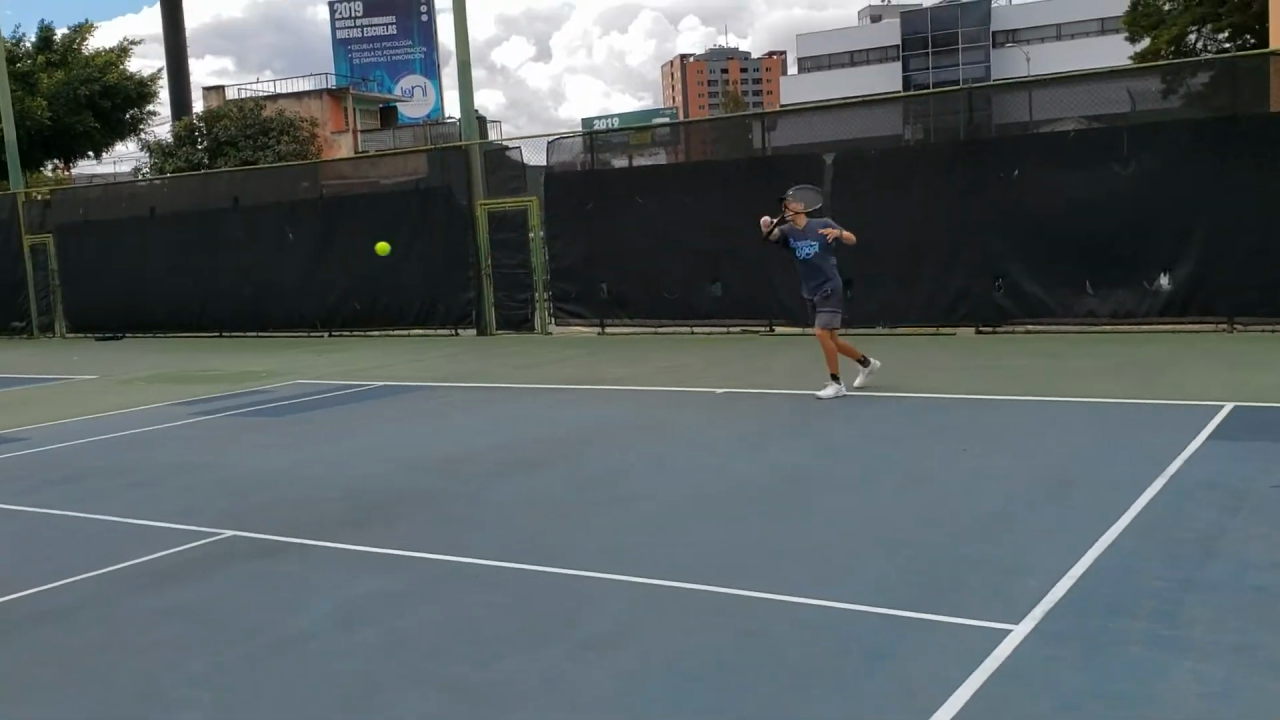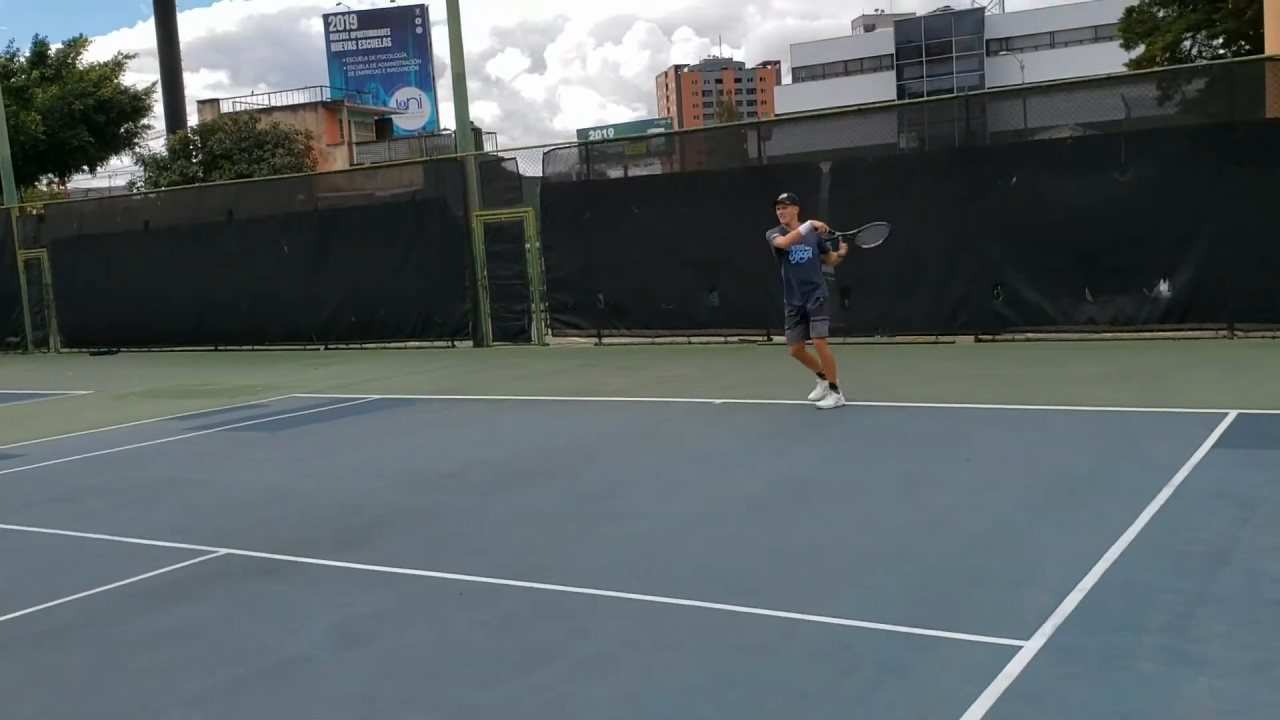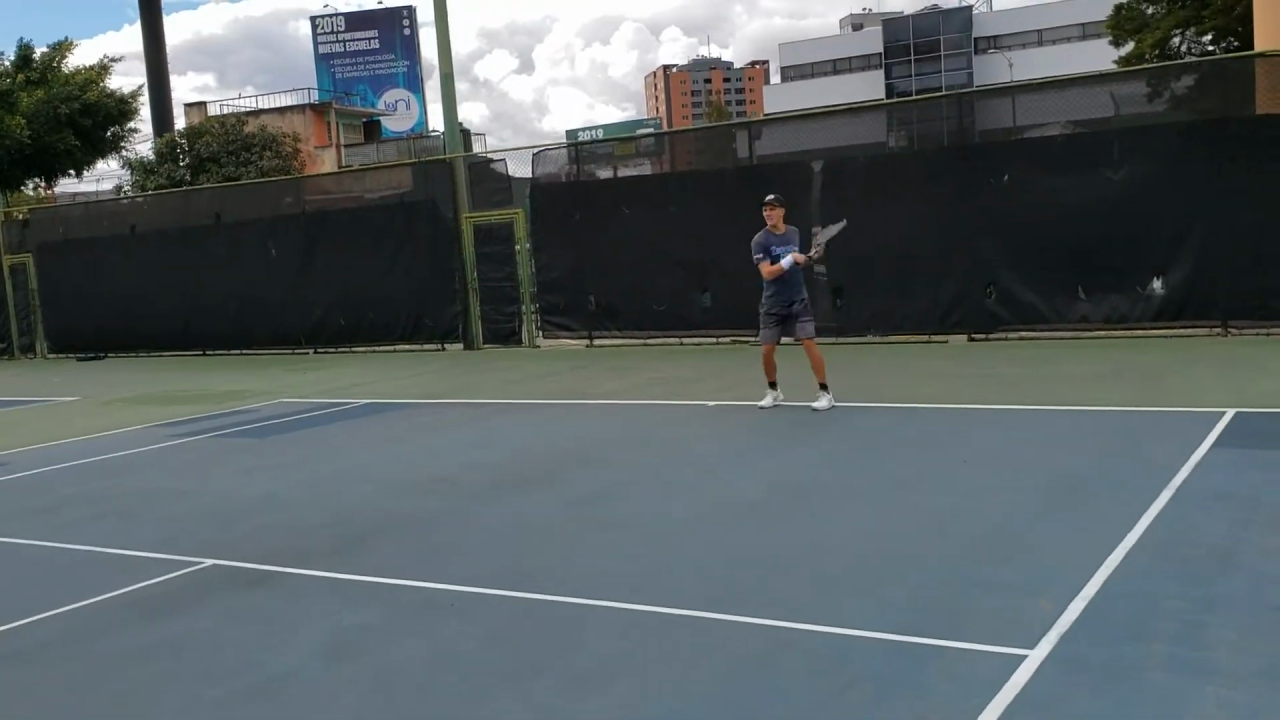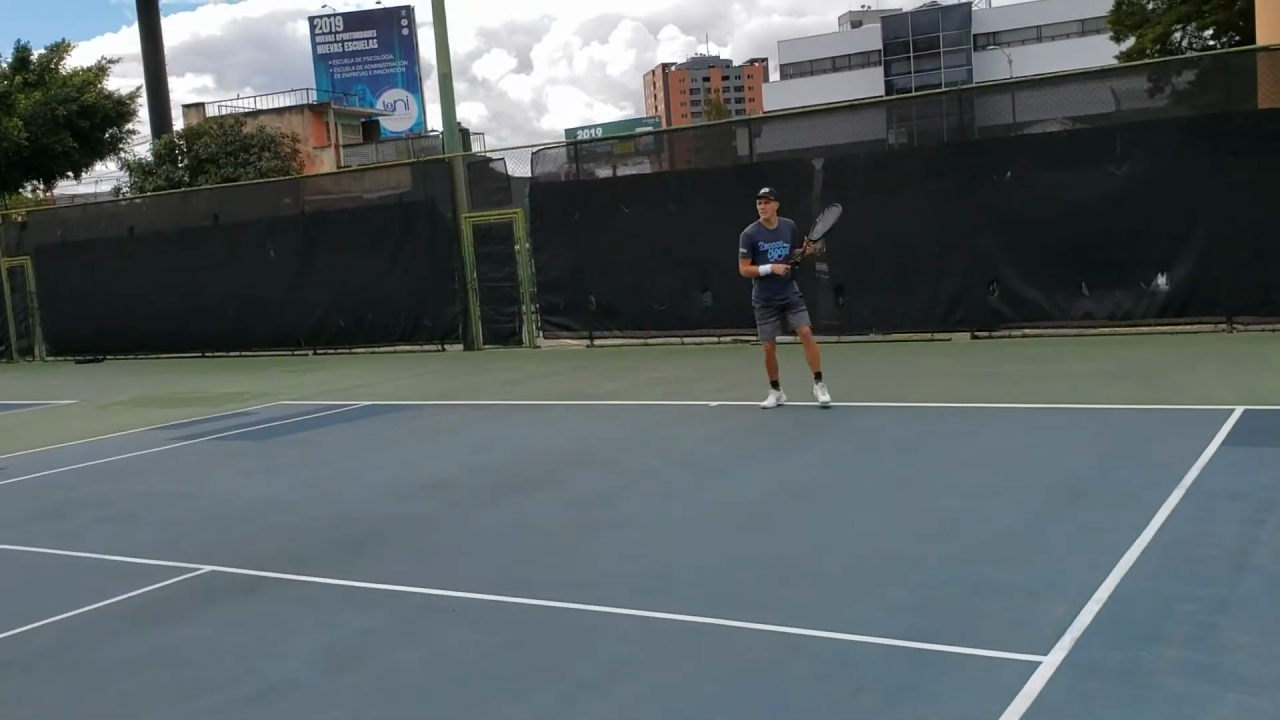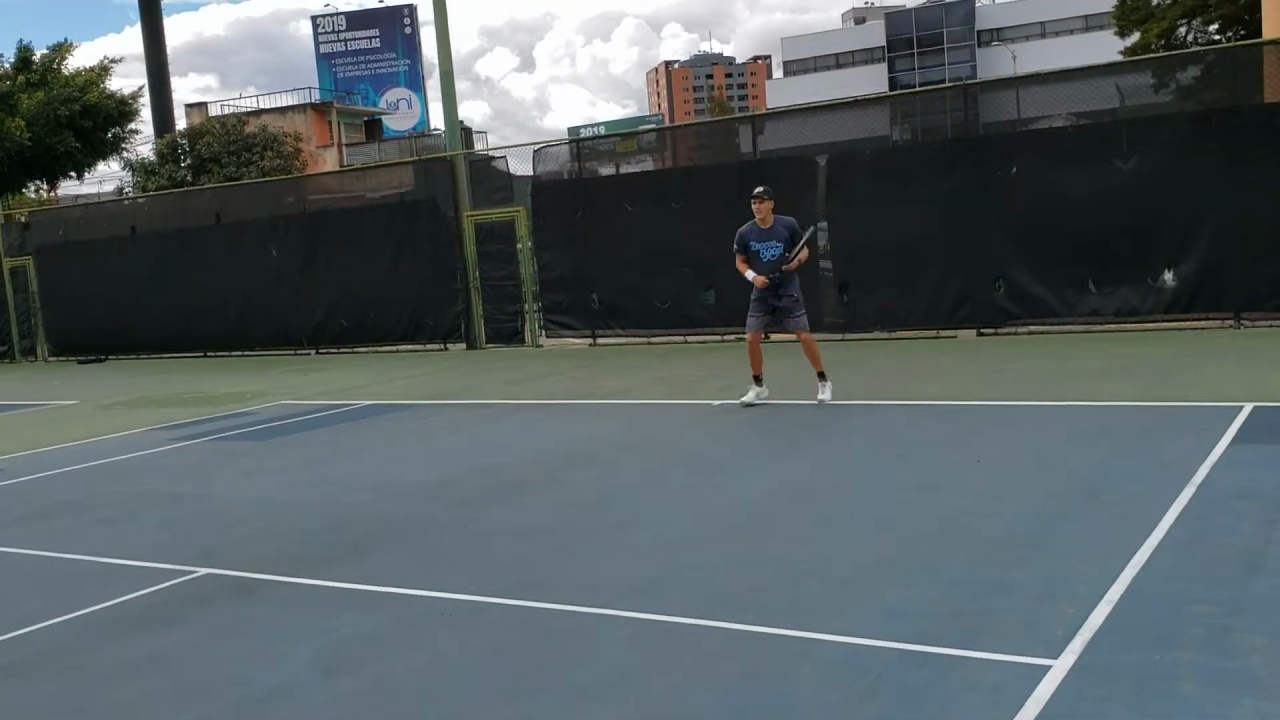
dt=0.2s
person 1, frame 1
left shoulder: (823, 224)
right shoulder: (785, 231)
left elbow: (852, 240)
right elbow: (771, 235)
left wrist: (838, 233)
right wrist: (765, 224)
left hip: (829, 289)
right hip: (810, 294)
left knee: (822, 333)
right knee: (829, 338)
left ankle: (836, 383)
right ankle: (867, 364)
person 1, frame 2
left shoulder: (814, 234)
right shoulder: (776, 234)
left elbow: (831, 261)
right elbow: (785, 242)
left wrist: (841, 253)
right wrist: (809, 225)
left hip: (816, 297)
right hip: (793, 302)
left knee: (819, 343)
right knee: (795, 350)
left ankle: (835, 392)
right ankle: (824, 379)
person 1, frame 3
left shoulder: (794, 233)
right shoulder: (759, 241)
right elbow: (767, 274)
left wrist: (810, 256)
right wrist: (790, 259)
left hip: (799, 300)
right hip: (772, 304)
left knee: (809, 343)
right knee: (767, 351)
left ankle: (825, 393)
right ankle: (773, 392)
person 1, frame 4
left shoulder: (789, 226)
right shoulder: (749, 234)
right elbow: (744, 269)
left wrist: (804, 251)
right wrist: (771, 268)
left hip: (790, 294)
right hip: (764, 300)
left knee: (806, 333)
right knee: (769, 347)
left ankle: (819, 384)
right ankle: (776, 392)
person 1, frame 5
left shoulder: (789, 224)
right shoulder: (744, 233)
left elbow: (803, 249)
right elbow: (740, 263)
left wrist: (798, 260)
right wrist: (752, 276)
left hip: (788, 292)
right hip: (761, 295)
left knee: (805, 338)
right knee: (752, 339)
left ankle: (823, 382)
right ankle: (758, 387)
